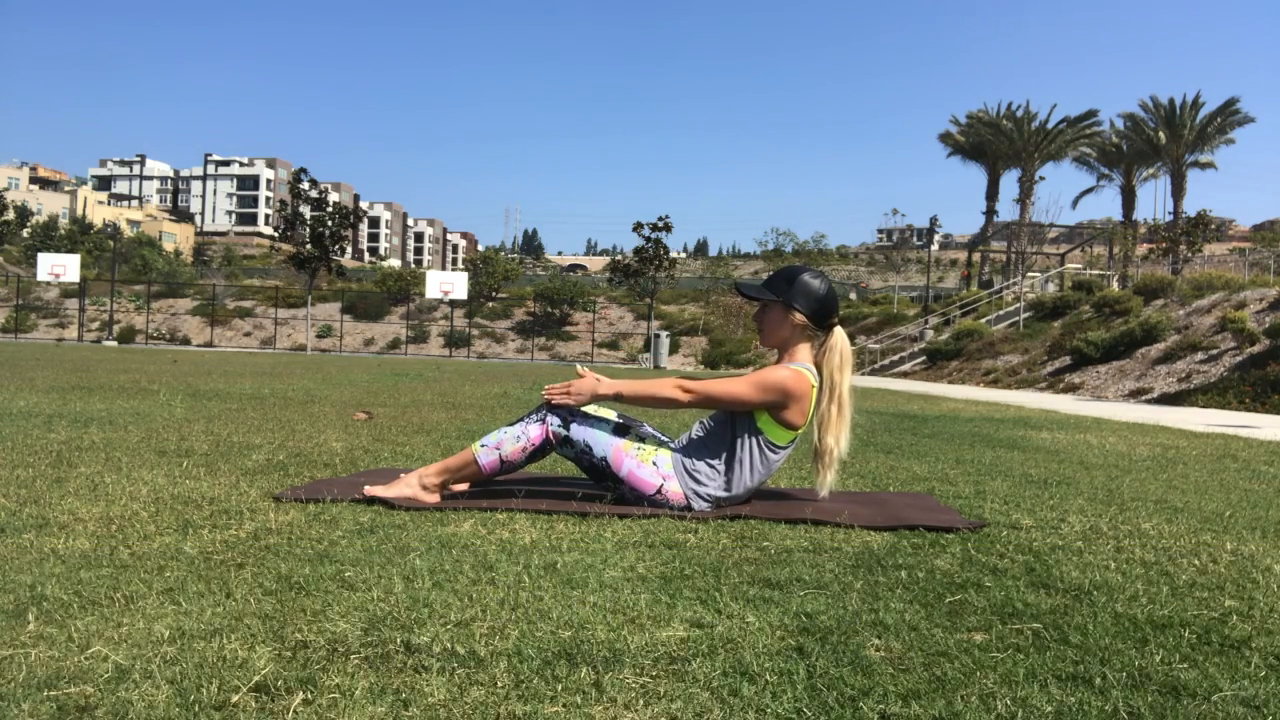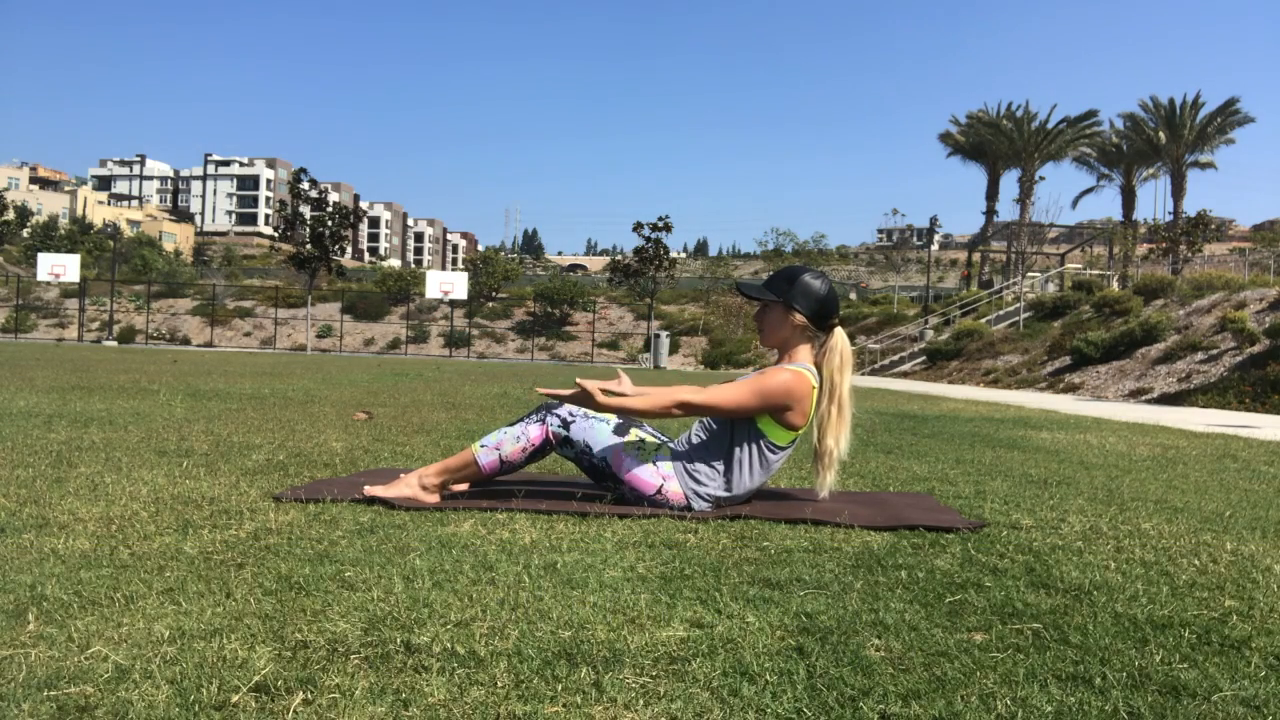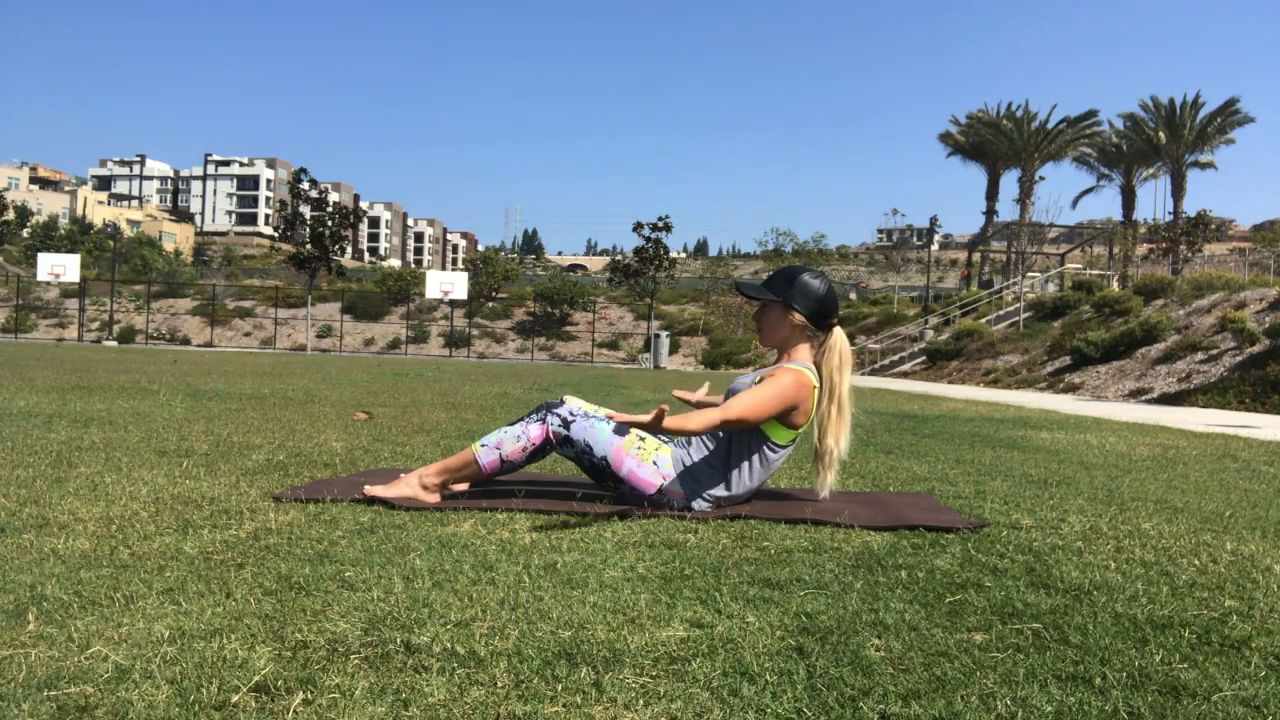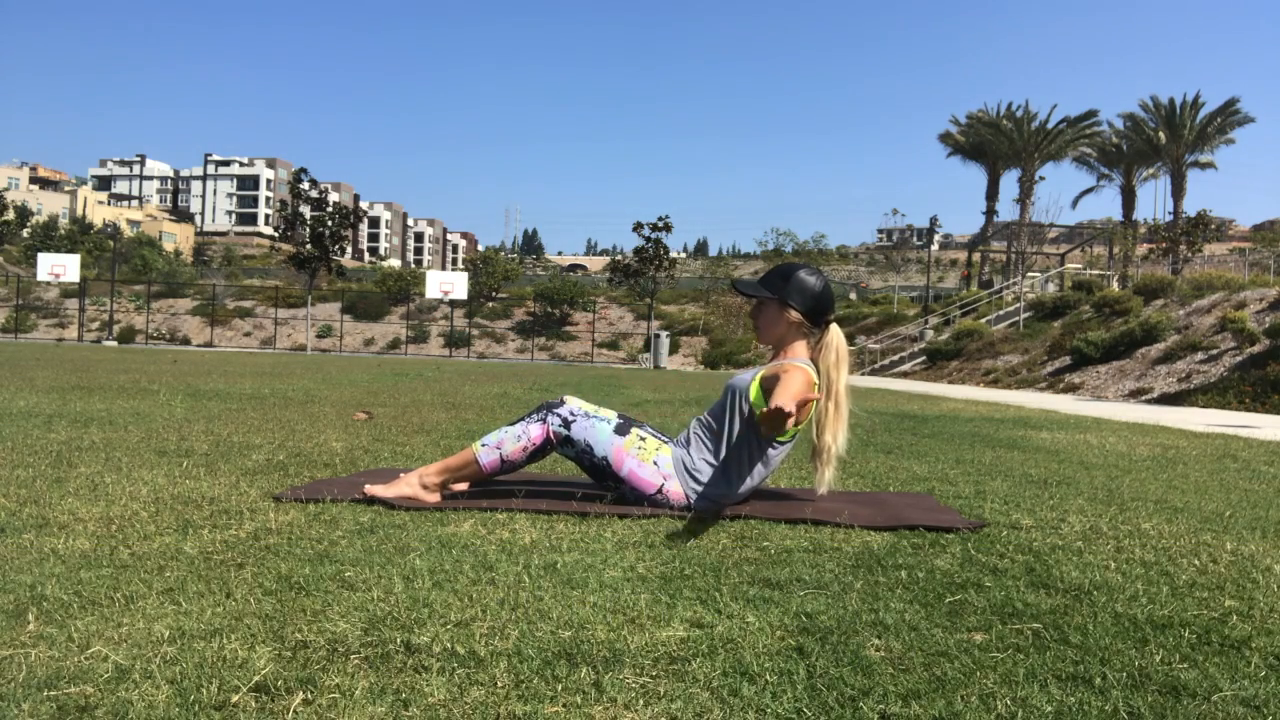
dt=0.3s
person 1, frame 1
left shoulder: (789, 381)
right shoulder: (786, 374)
left elbow: (685, 393)
right elbow: (701, 393)
left wrist: (604, 389)
right wrist: (610, 389)
left hip: (682, 487)
right hip: (683, 466)
left knee: (556, 420)
right knee: (567, 412)
left ankle: (429, 479)
right ankle: (455, 473)
person 1, frame 2
left shoulder: (790, 383)
right shoulder: (785, 374)
left elbow: (685, 403)
right elbow: (706, 395)
left wrist: (607, 404)
right wrist: (631, 392)
left hip: (683, 488)
right hip: (683, 467)
left knee: (558, 421)
right knee: (567, 414)
left ankle: (430, 480)
right ankle: (456, 475)
person 1, frame 3
left shoulder: (794, 382)
right shoulder: (786, 373)
left elbow: (723, 420)
left wrist: (666, 423)
right wrist: (701, 401)
left hip: (684, 485)
right hip: (683, 464)
left knee: (556, 420)
right knee: (566, 408)
left ankle: (428, 480)
right ankle: (455, 475)
person 1, frame 4
left shoulder: (796, 375)
right shoulder: (784, 369)
left elbow: (780, 409)
left wrist: (777, 415)
left hip: (685, 485)
right hip: (681, 463)
left knee: (556, 421)
right knee: (565, 408)
left ankle: (430, 479)
right ankle: (455, 474)
